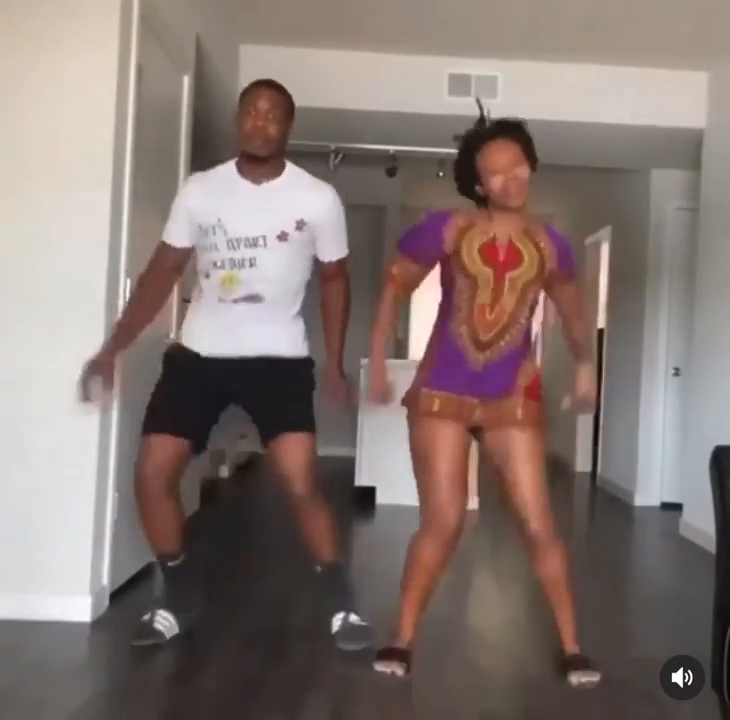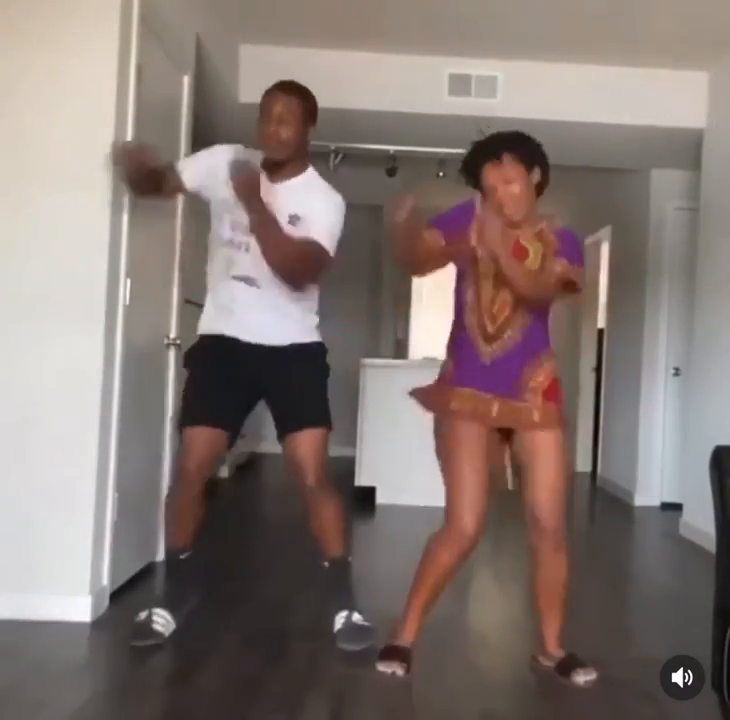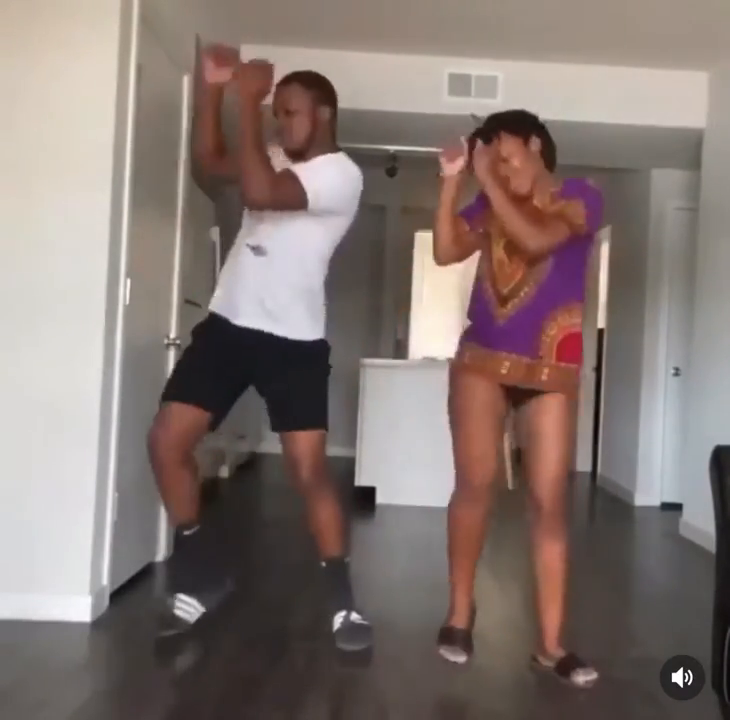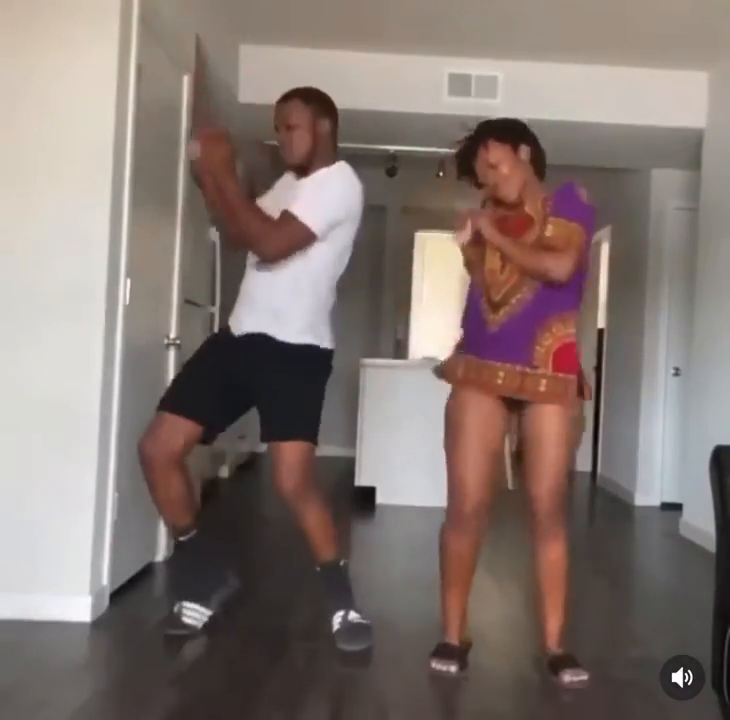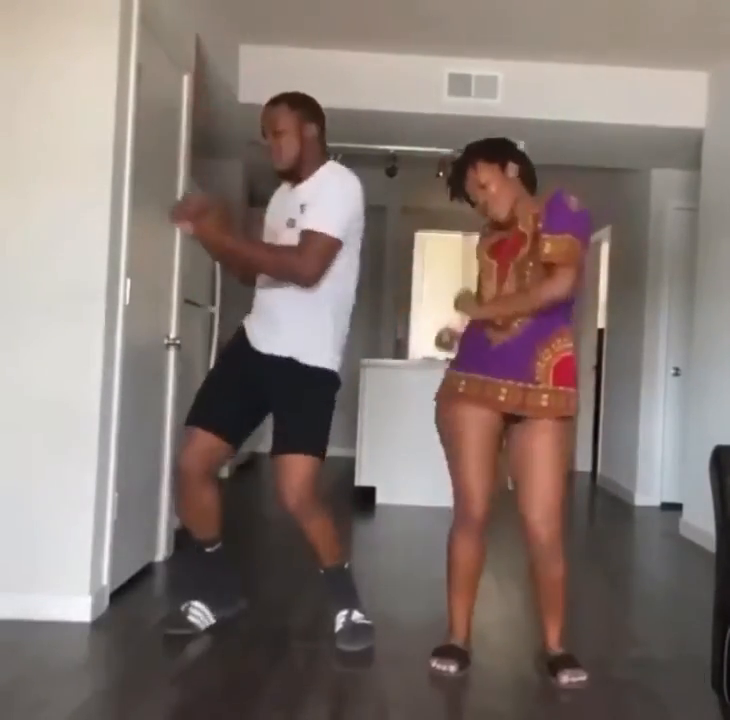
dt=0.2s
person 1, frame 1
left shoulder: (318, 198)
right shoulder: (199, 189)
left elbow: (334, 280)
right elbow: (162, 270)
left wrist: (334, 359)
right wrist: (113, 346)
left hip: (276, 358)
right hip: (199, 353)
left knee: (300, 485)
right knee: (154, 472)
left ankle: (341, 604)
right ankle: (179, 591)
person 1, frame 2
left shoulder: (325, 201)
right shoulder: (224, 162)
left elbow: (298, 271)
right elbow: (161, 182)
left wrist: (255, 204)
right wrist: (139, 166)
left hip: (292, 350)
right hip: (224, 341)
left knee: (313, 476)
right knee: (190, 468)
left ankle: (345, 604)
right ankle: (177, 591)
person 1, frame 3
left shoulder: (341, 176)
right shoulder: (276, 159)
left elbow: (260, 193)
right elbow: (210, 159)
left wrist: (251, 107)
right wrist: (213, 87)
left hip: (293, 341)
right hip: (226, 326)
left knee: (310, 471)
right knee: (166, 440)
left ankle: (342, 600)
right ankle: (203, 571)
person 1, frame 4
left shoulder: (338, 184)
right shoulder: (289, 184)
left elbow: (267, 245)
right elbow: (235, 230)
left wrist: (225, 171)
right wrist: (209, 170)
left hip: (294, 349)
right hip: (239, 339)
left knee: (293, 481)
right knee: (157, 448)
left ankle: (342, 603)
right ankle: (205, 573)
person 1, frame 5
left shoulder: (339, 185)
right shoulder: (285, 194)
left elbow: (307, 267)
left wrist: (224, 236)
right wrist: (210, 233)
left hip: (308, 363)
right hip: (253, 347)
left knee: (297, 496)
right knee: (191, 464)
left ankle: (347, 603)
right ankle: (215, 585)
person 2, frame 1
left shoulder: (548, 242)
right shoulder: (447, 228)
left elbow: (570, 304)
right elbow: (394, 286)
left wrist: (585, 361)
right wrist: (377, 360)
left hip: (512, 397)
right hip: (443, 391)
left knee: (539, 525)
right knee: (443, 520)
left ankle: (570, 645)
right ankle: (401, 639)
person 2, frame 2
left shoulder: (562, 244)
right shoulder: (468, 219)
left elbow: (534, 292)
right elbow: (417, 261)
left wrist: (494, 252)
right wrist: (406, 230)
left hip: (534, 396)
right hip: (467, 392)
left knee: (550, 529)
right knee: (463, 526)
left ankle: (553, 647)
right ankle: (403, 637)
person 2, frame 3
left shoulder: (580, 196)
right shoulder: (491, 206)
left elbow: (536, 239)
right elbow: (445, 252)
left wrist: (490, 182)
right wrist: (451, 181)
left hip: (551, 360)
right hip: (483, 356)
left knee: (548, 504)
right knee: (474, 486)
left ankle: (552, 645)
right ankle: (459, 616)
person 2, frame 4
left shoulder: (568, 203)
right shoulder: (490, 218)
left elbow: (560, 267)
left wrist: (491, 236)
right wrist: (470, 241)
left hip: (547, 370)
right hip: (480, 368)
left knee: (546, 508)
right knee: (466, 505)
left ankle: (553, 643)
right ankle: (453, 634)
person 2, frame 5
left shoulder: (561, 211)
right shoulder: (491, 237)
left elbow: (561, 284)
left wrist: (489, 307)
right wrist: (462, 331)
left hip: (542, 385)
right hip: (475, 381)
left knee: (543, 531)
right knee: (471, 513)
left ankle: (554, 645)
right ankle: (458, 636)
